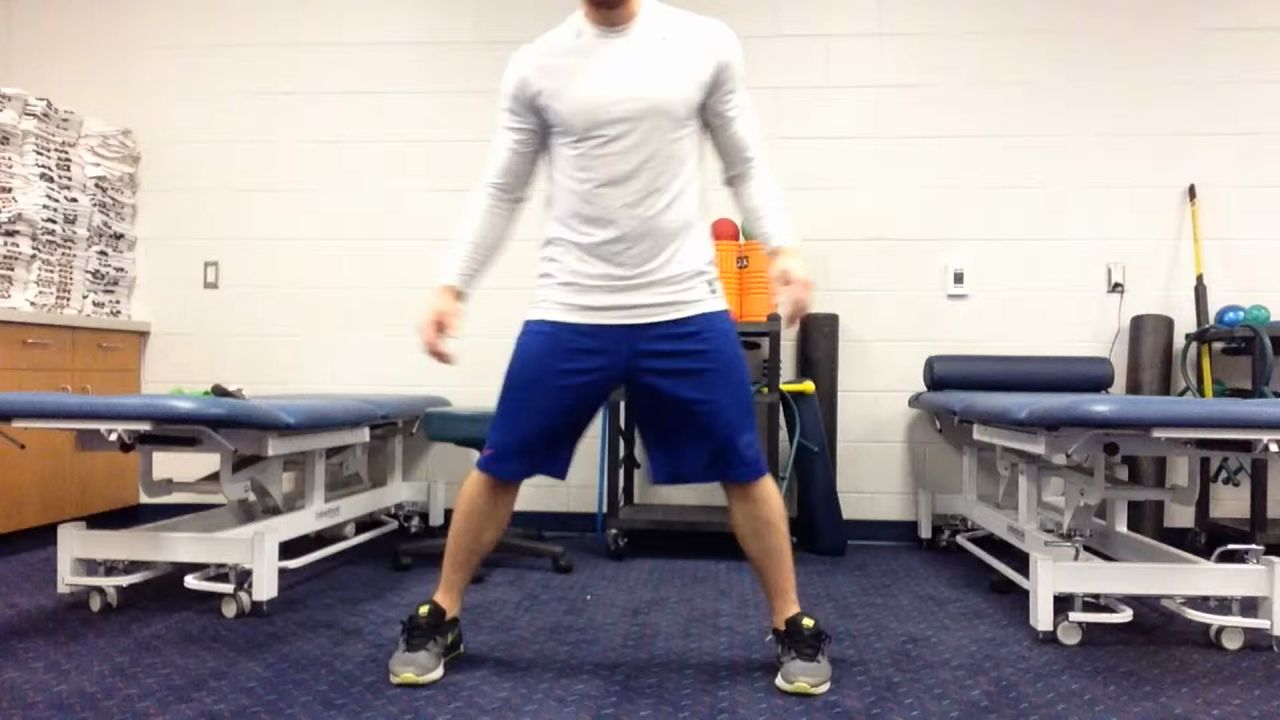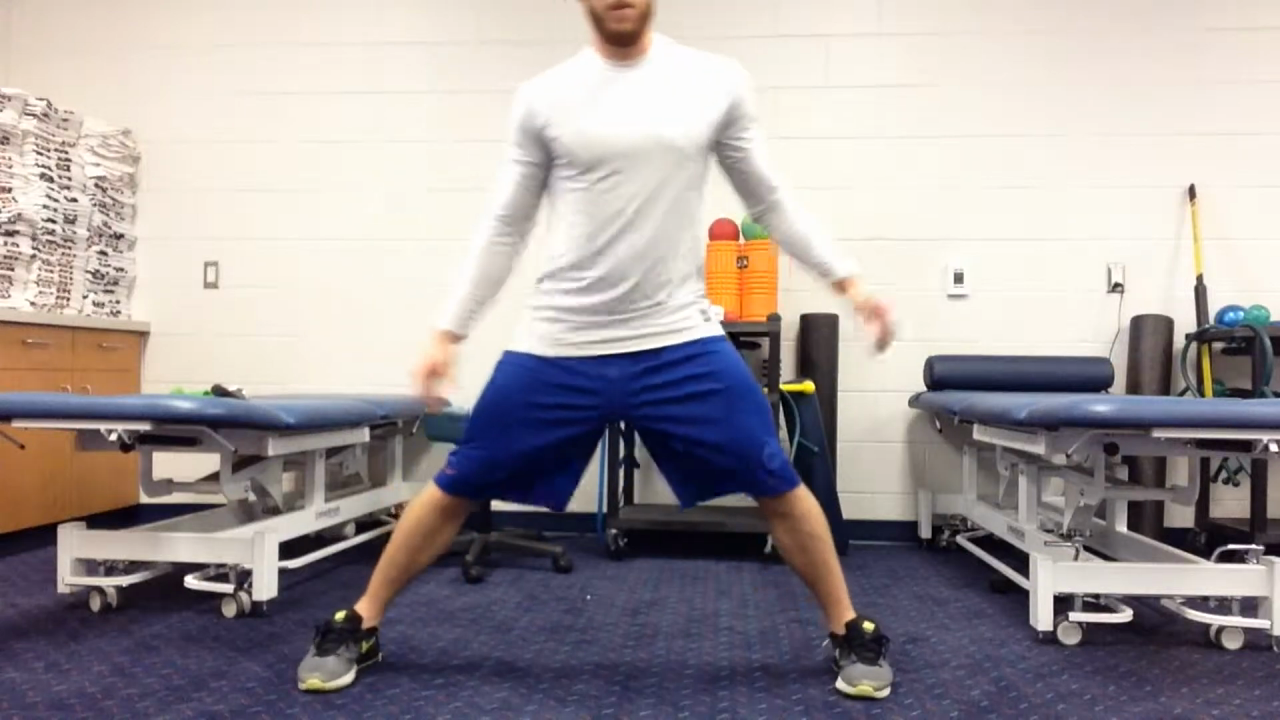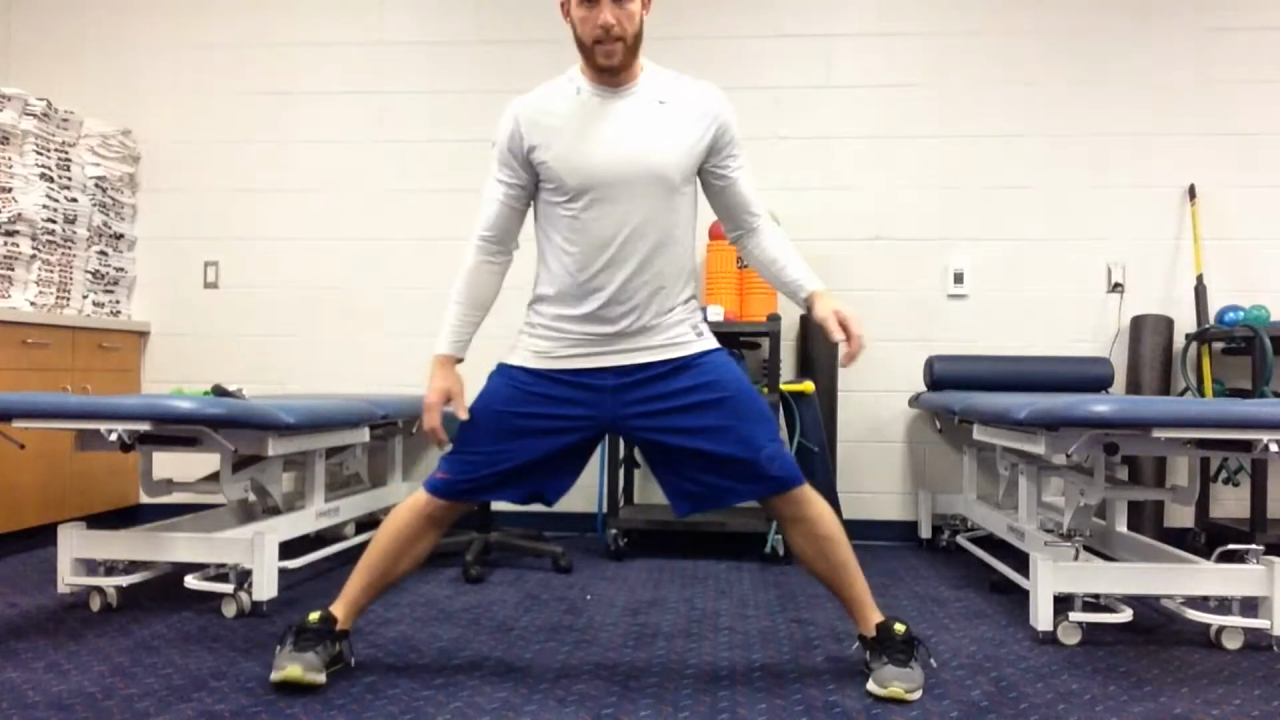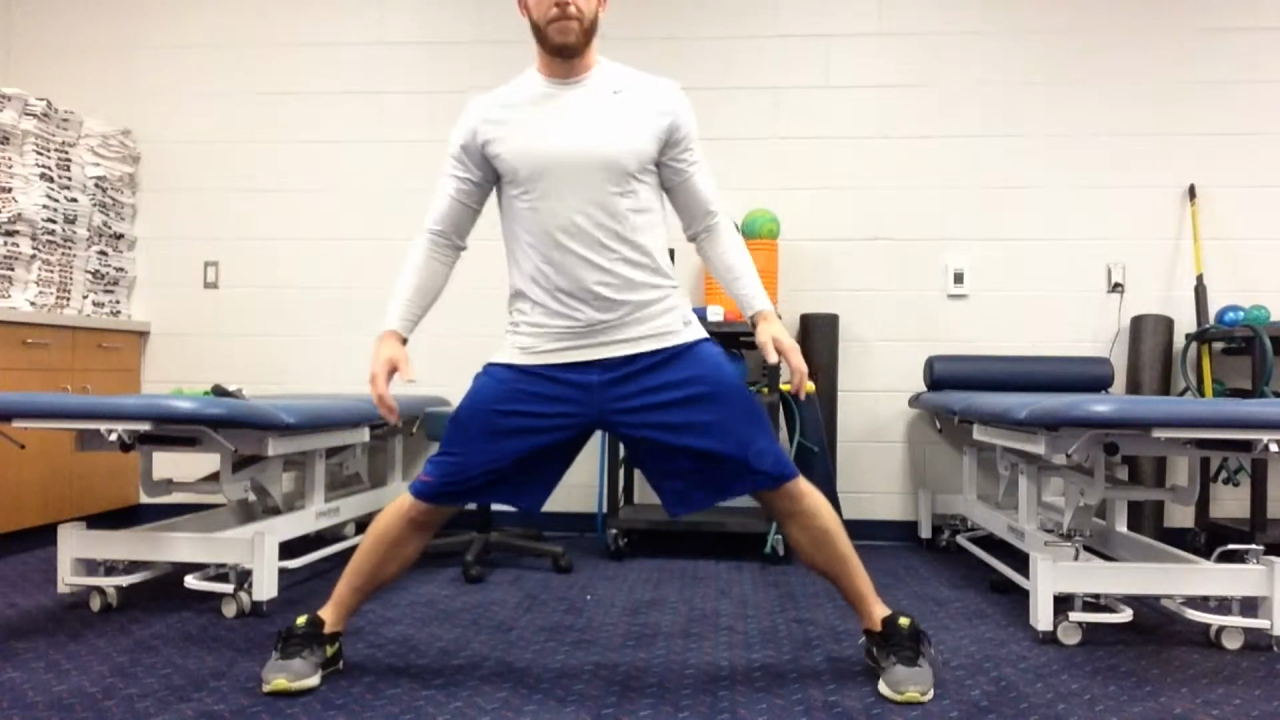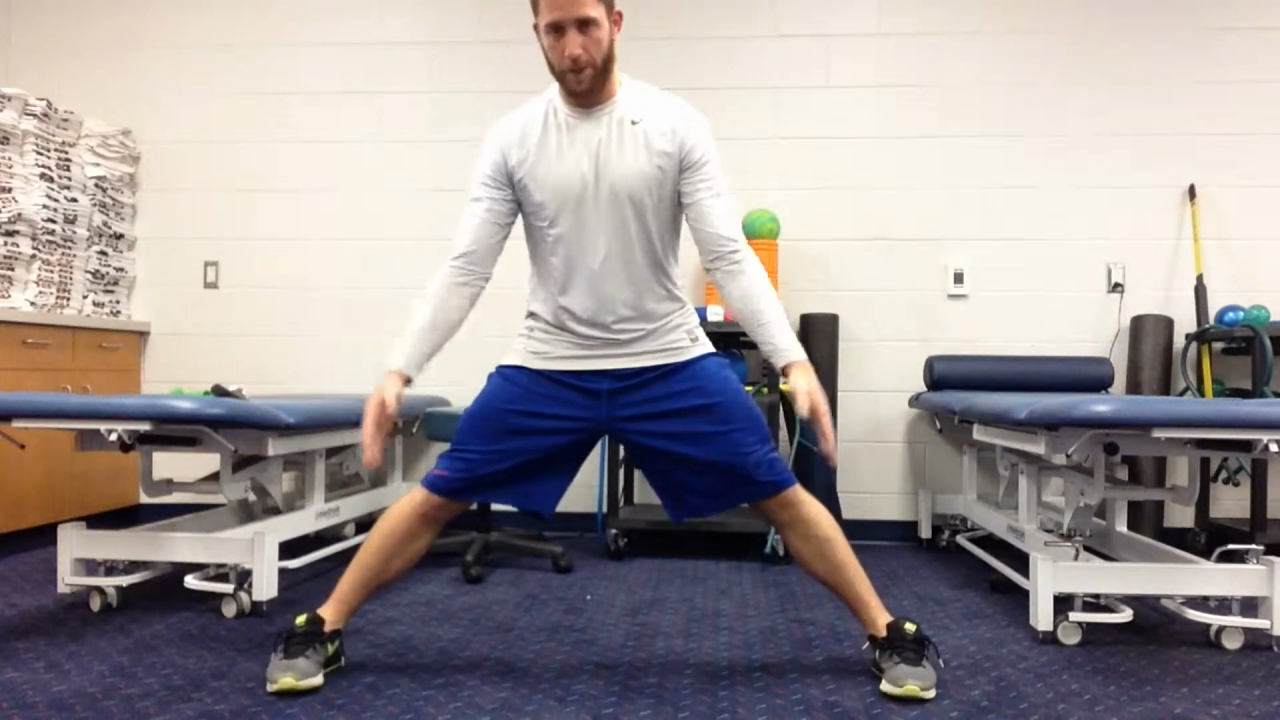
dt=1s
person 1, frame 1
right shoulder: (537, 65)
left elbow: (743, 166)
right elbow: (502, 191)
left wrist: (779, 250)
right wrist: (452, 287)
left hip: (686, 311)
right hip: (569, 313)
left knee: (744, 470)
right knee: (501, 466)
left ankle: (794, 629)
right ankle: (437, 621)
person 1, frame 2
left shoulder: (717, 83)
right shoulder: (544, 99)
left elbow: (770, 203)
right elbow: (507, 227)
left wrist: (845, 279)
right wrist: (451, 332)
left hip: (681, 342)
right hip: (556, 348)
left knee: (778, 485)
right knee: (458, 487)
left ankle: (852, 634)
right ankle: (358, 626)
person 1, frame 3
left shoulder: (702, 108)
right shoulder: (530, 117)
left elbow: (749, 224)
right elbow: (492, 247)
left wrist: (814, 294)
right wrist: (447, 356)
left hip: (676, 357)
right hip: (551, 365)
left knee: (785, 489)
right knee: (444, 498)
left ankle: (880, 636)
right ankle: (329, 627)
person 1, frame 4
left shoulder: (656, 100)
right shoulder: (488, 117)
left elbow: (707, 224)
right elbow: (441, 239)
left wrist: (763, 312)
right wrist: (394, 331)
left hip: (663, 351)
right hip: (536, 363)
left knee: (779, 486)
right knee: (427, 501)
left ankle: (885, 631)
right ankle: (321, 632)
person 1, frame 5
left shoulder: (677, 126)
right shoulder: (512, 139)
left elbow: (728, 256)
right elbow: (466, 266)
left wrist: (792, 360)
right wrist: (399, 372)
left hip: (669, 362)
right hip: (548, 367)
left knee: (781, 495)
right knee: (439, 496)
left ankle: (890, 636)
right ankle: (320, 630)
